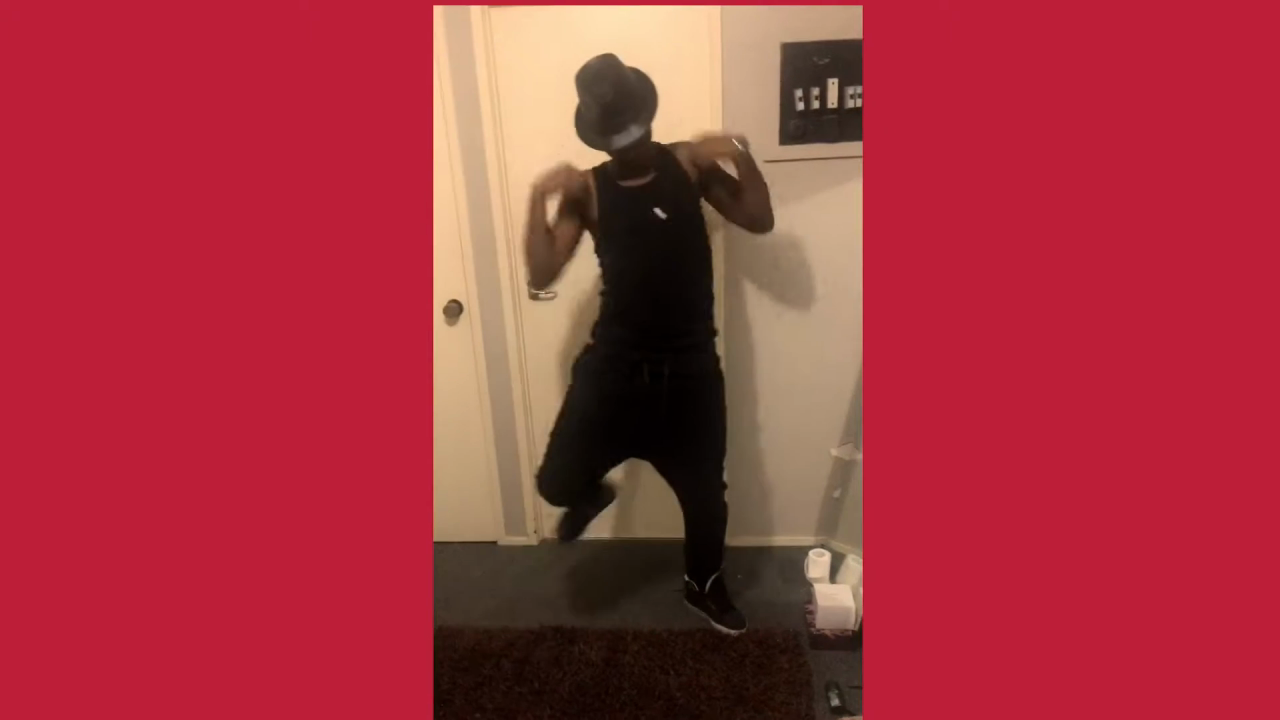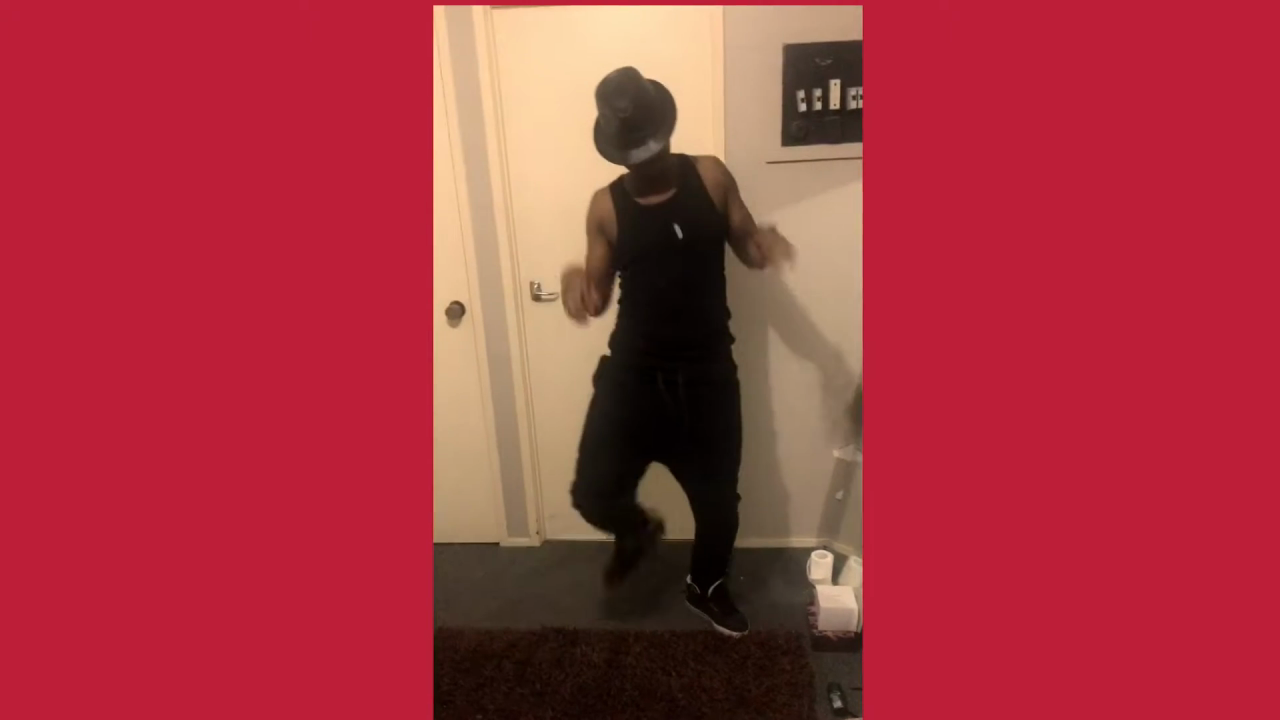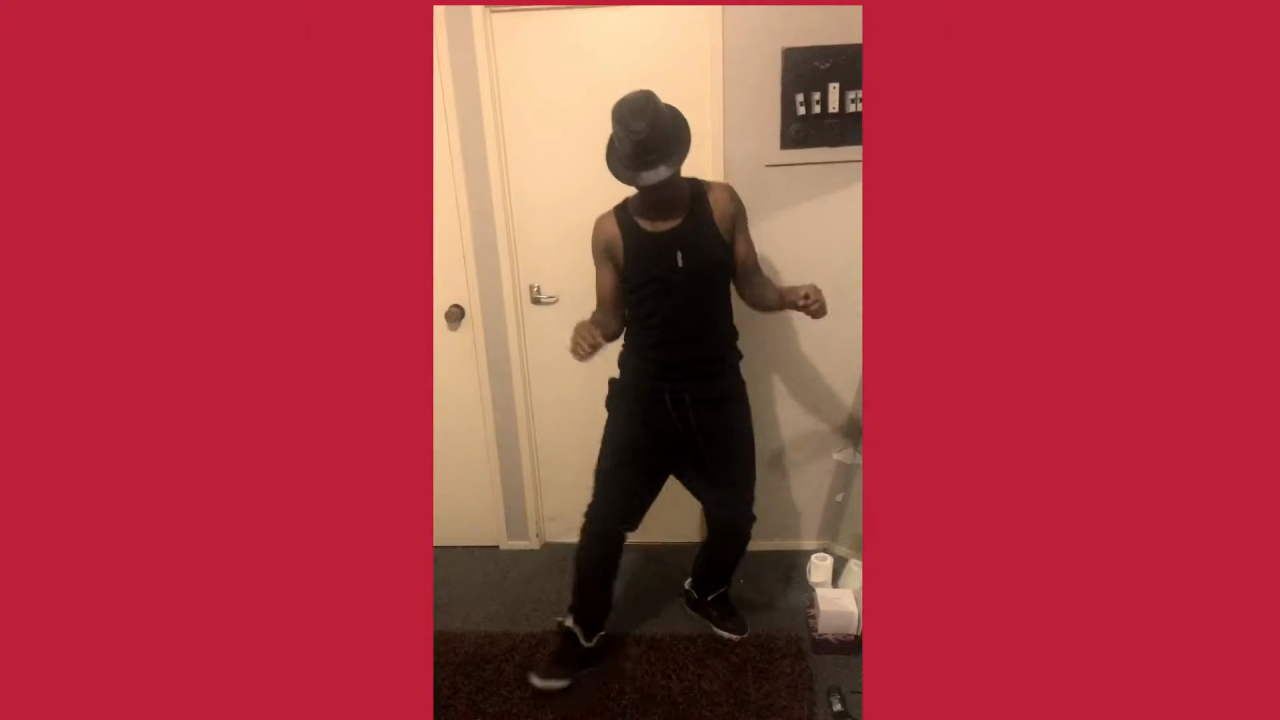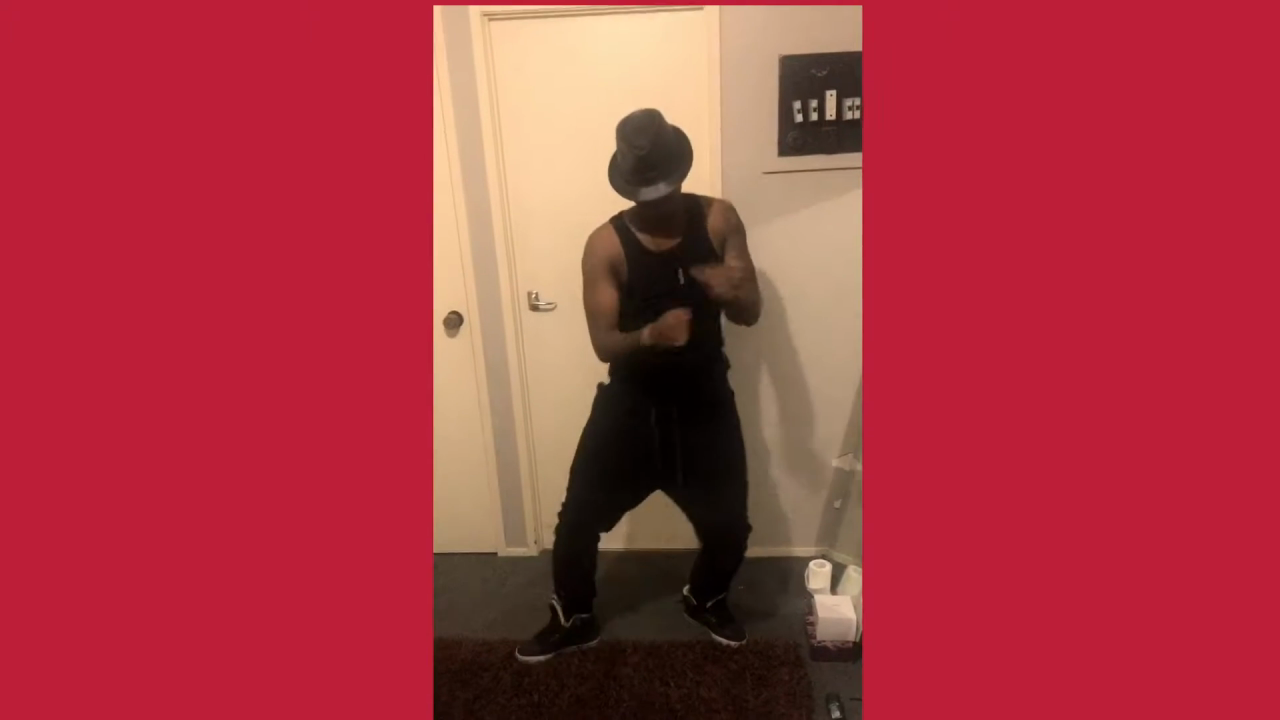
dt=0.2s
person 1, frame 1
left shoulder: (688, 162)
right shoulder: (585, 188)
left elbow: (760, 220)
right elbow: (541, 275)
left wrist: (738, 152)
right wrist: (539, 197)
left hip: (691, 366)
right hip: (614, 363)
left knee: (705, 492)
right knee: (559, 480)
left ankle: (704, 584)
right ankle: (591, 493)
person 1, frame 2
left shoulder: (710, 176)
right shoulder: (606, 205)
left elbow: (748, 249)
right elbow: (599, 300)
left wrist: (768, 243)
right wrist: (579, 284)
left hip: (707, 372)
right hip: (633, 372)
left knee: (718, 497)
right knee: (593, 494)
left ankle: (707, 585)
right ankle: (634, 532)
person 1, frame 3
left shoulder: (720, 203)
right shoulder: (610, 230)
left elbow: (750, 286)
right elbow: (614, 317)
left wrist: (789, 297)
right wrist: (593, 327)
left hip: (717, 393)
right hip: (643, 395)
left knee: (733, 516)
right knee: (606, 519)
left ankle: (706, 592)
right ankle: (582, 635)
person 1, frame 4
left shoulder: (718, 219)
right shoulder: (605, 244)
left elbow: (748, 310)
right elbow: (604, 341)
left wrist: (735, 291)
right wrist: (650, 335)
left hip: (705, 404)
right hip: (630, 403)
left knee: (727, 525)
right knee: (578, 517)
left ankle: (705, 599)
right ankle: (574, 618)
